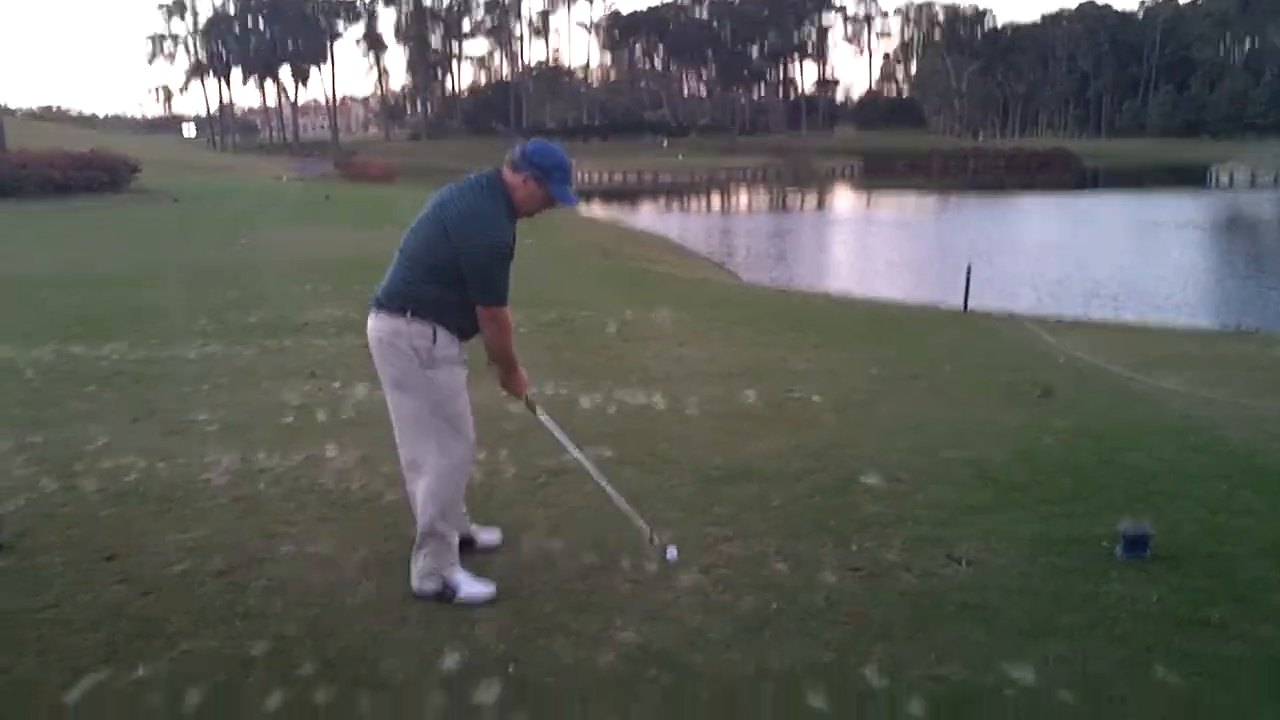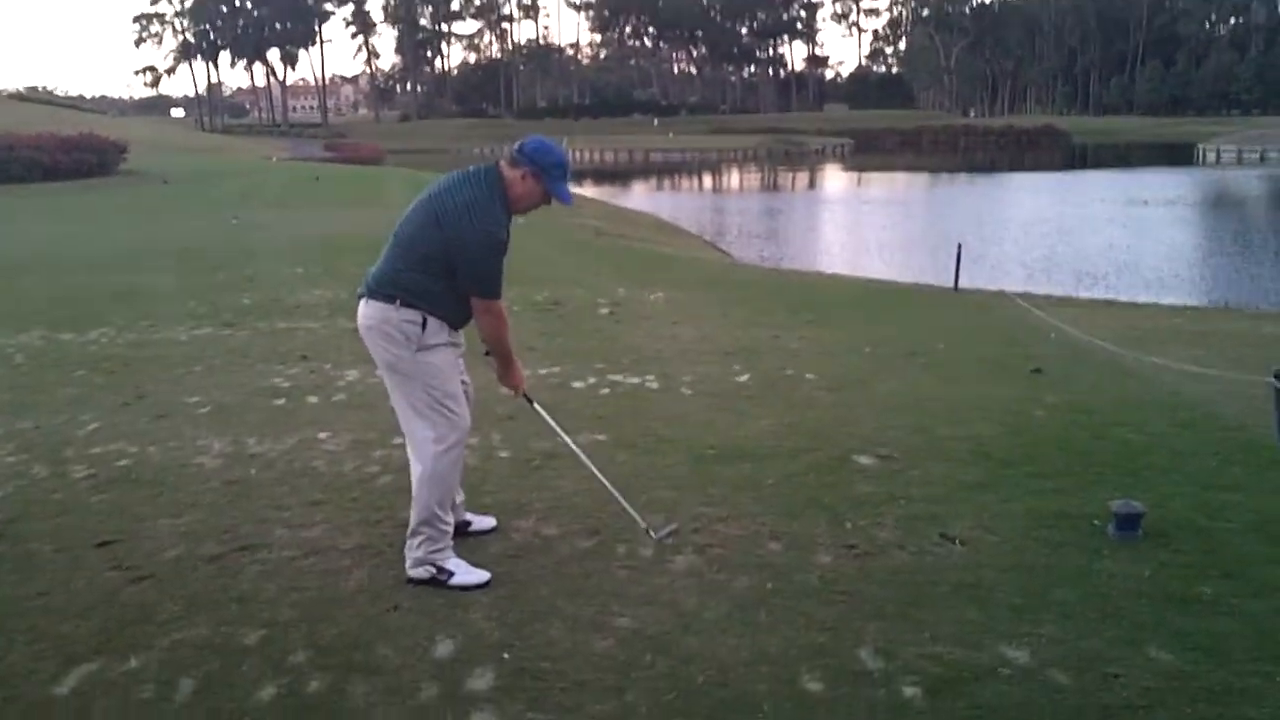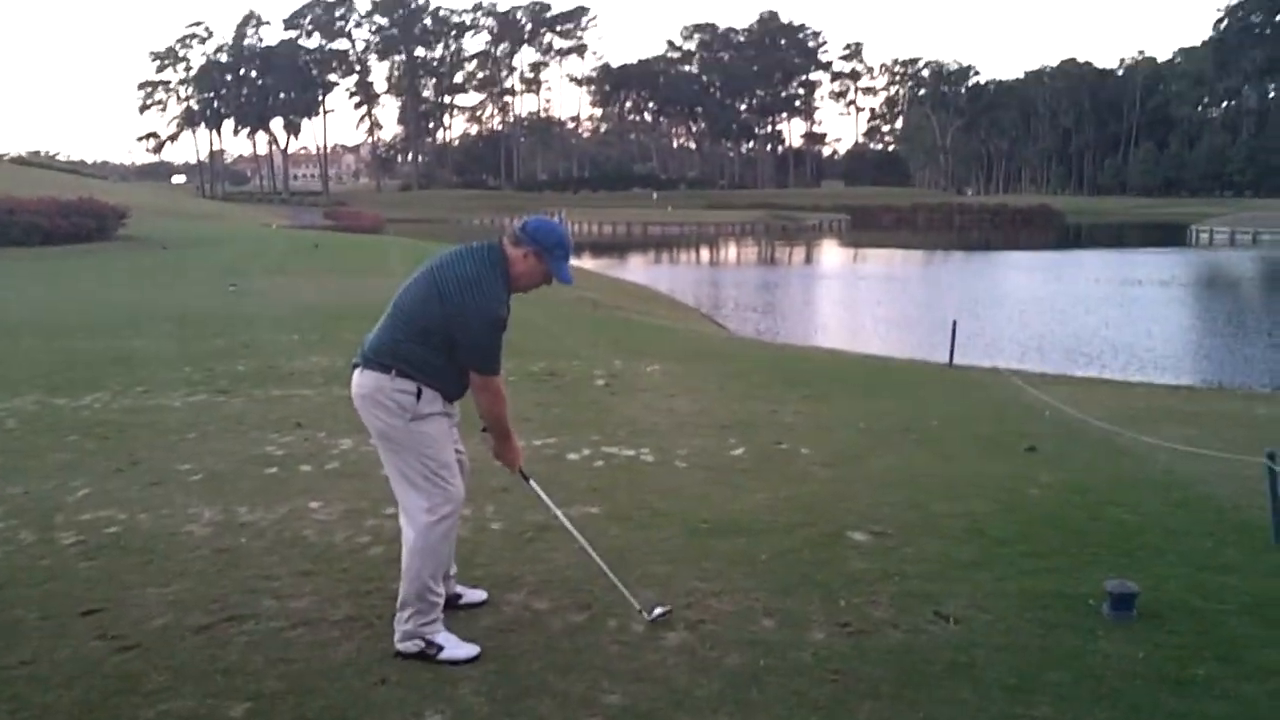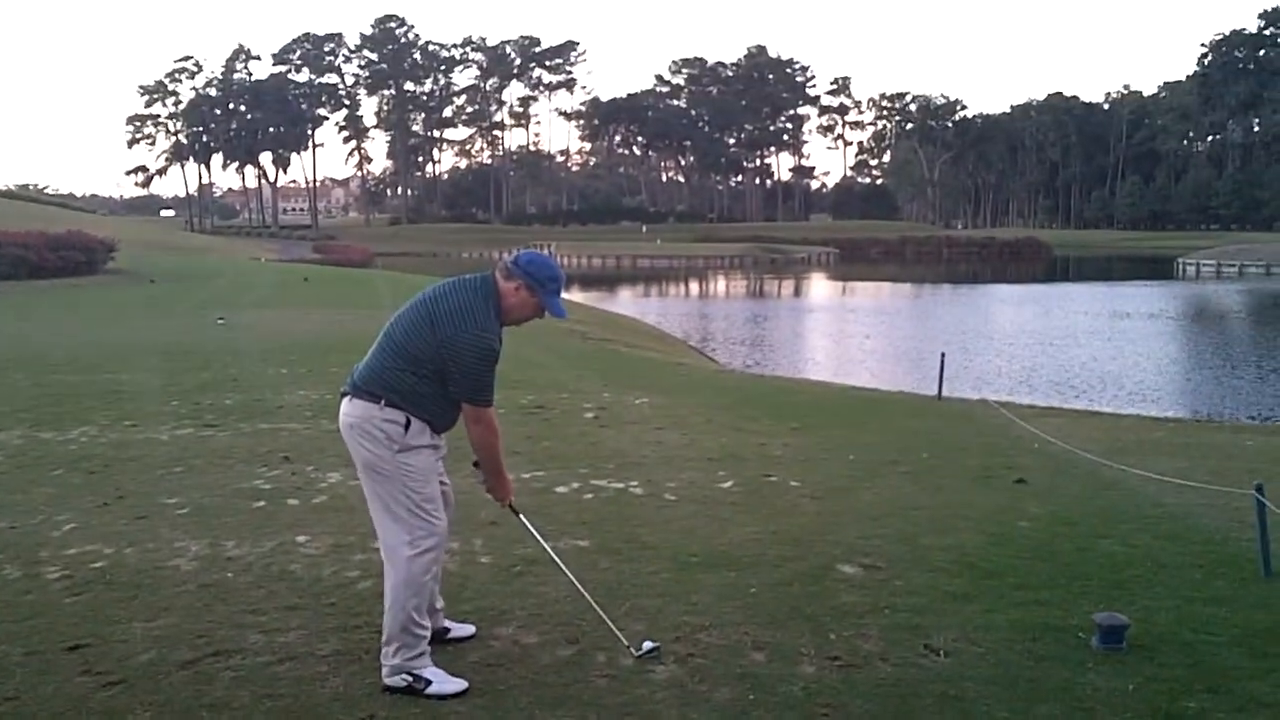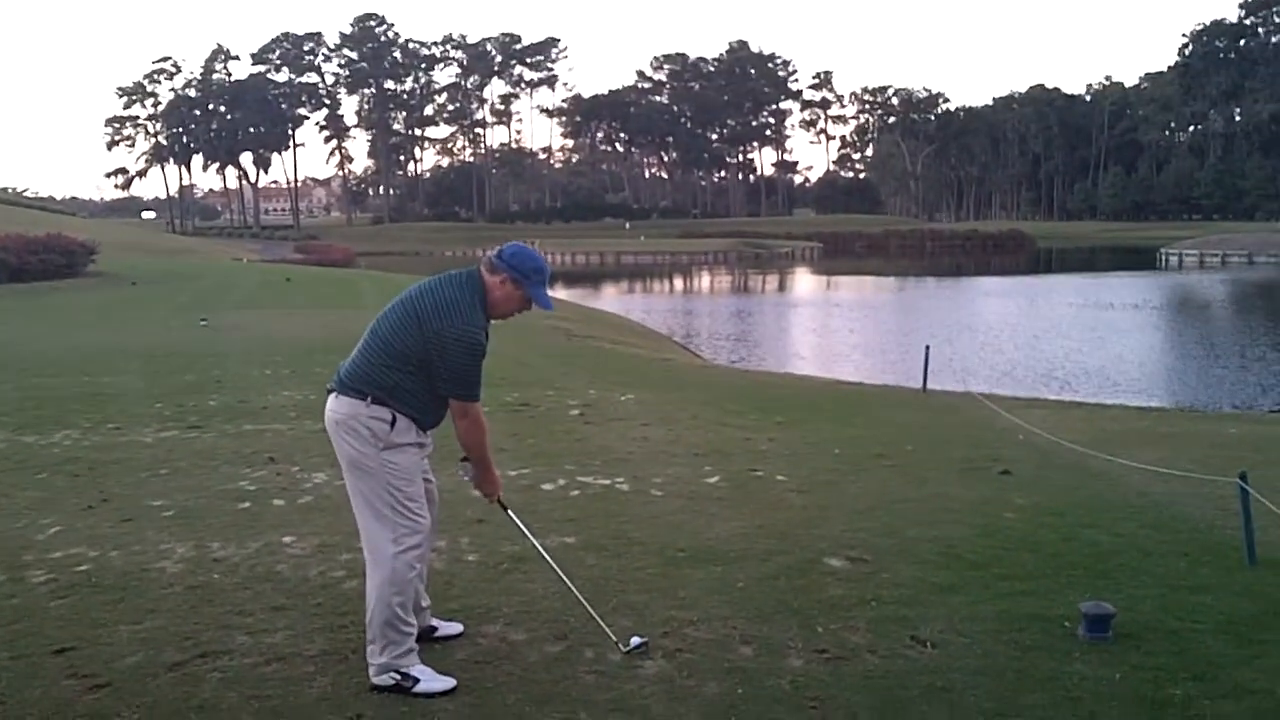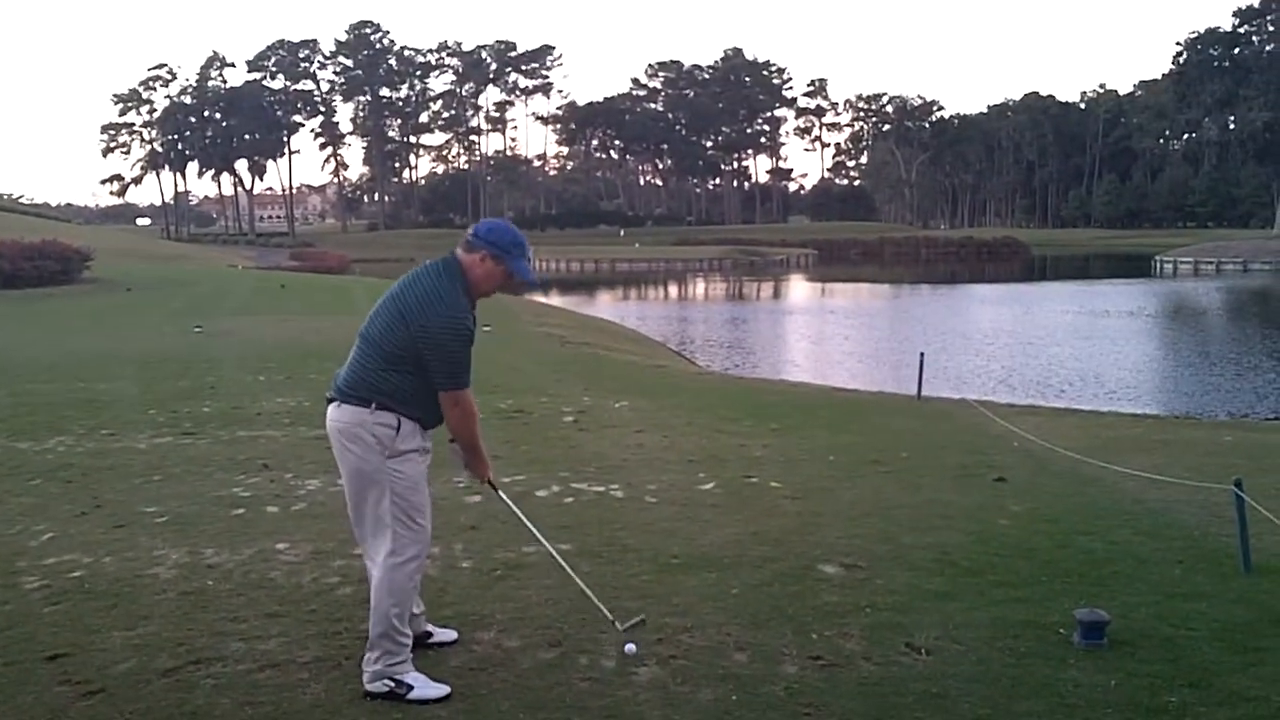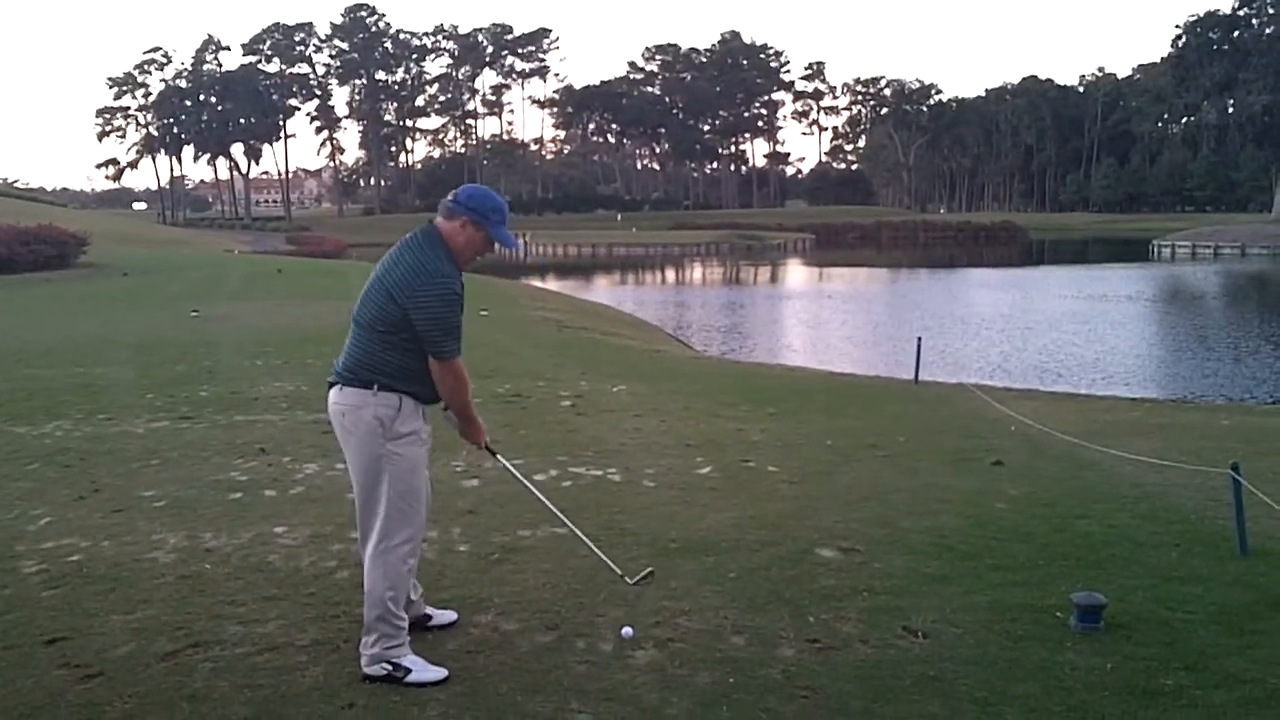
dt=0.3s
person 1, frame 1
left shoulder: (478, 191)
right shoulder: (487, 225)
right elbow: (493, 317)
right wrist: (511, 372)
left hip: (412, 324)
right hip: (415, 334)
left knee: (448, 437)
right knee: (447, 447)
left ankle: (452, 528)
right ankle: (434, 570)
person 1, frame 2
left shoulder: (475, 184)
right shoulder: (482, 218)
right elbow: (488, 310)
right wrist: (508, 365)
left hip: (413, 313)
right hip: (404, 321)
left knee: (452, 409)
right knee: (444, 431)
left ankle: (448, 513)
right ankle: (428, 557)
person 1, frame 3
left shoulder: (477, 259)
right shoulder: (483, 295)
right elbow: (486, 386)
right wrist: (506, 442)
left hip: (407, 384)
right hip: (398, 391)
left knee: (451, 476)
right knee: (437, 501)
left ankle: (440, 586)
right ankle: (417, 630)
person 1, frame 4
left shoulder: (471, 292)
right shoulder: (476, 326)
right elbow: (479, 419)
right wrist: (498, 477)
left hip: (394, 414)
right hip: (386, 422)
left knee: (435, 513)
right knee: (418, 535)
left ankle: (427, 621)
right ankle: (404, 665)
person 1, frame 5
left shoulder: (456, 289)
right shoulder: (461, 322)
right elbow: (466, 414)
left wrist: (476, 461)
right wrist: (486, 472)
left hip: (381, 413)
right hip: (372, 419)
left knee: (419, 515)
right knee: (400, 535)
left ankle: (415, 619)
right ankle: (392, 663)
person 1, frame 6
left shoulder: (437, 277)
right shoulder: (448, 309)
right elbow: (455, 401)
left wrist: (467, 446)
right wrist: (476, 456)
left hip: (368, 415)
right hip: (376, 425)
left knee: (402, 534)
right knee: (402, 542)
left ankle: (409, 624)
right ankle: (386, 671)
person 1, frame 7
left shoulder: (420, 249)
right shoulder: (433, 277)
right elbow: (446, 367)
left wrist: (459, 411)
right wrist: (469, 420)
left hip: (378, 399)
right hip: (380, 407)
left knee: (407, 515)
right knee: (394, 527)
left ankle: (406, 608)
right ankle: (384, 654)
